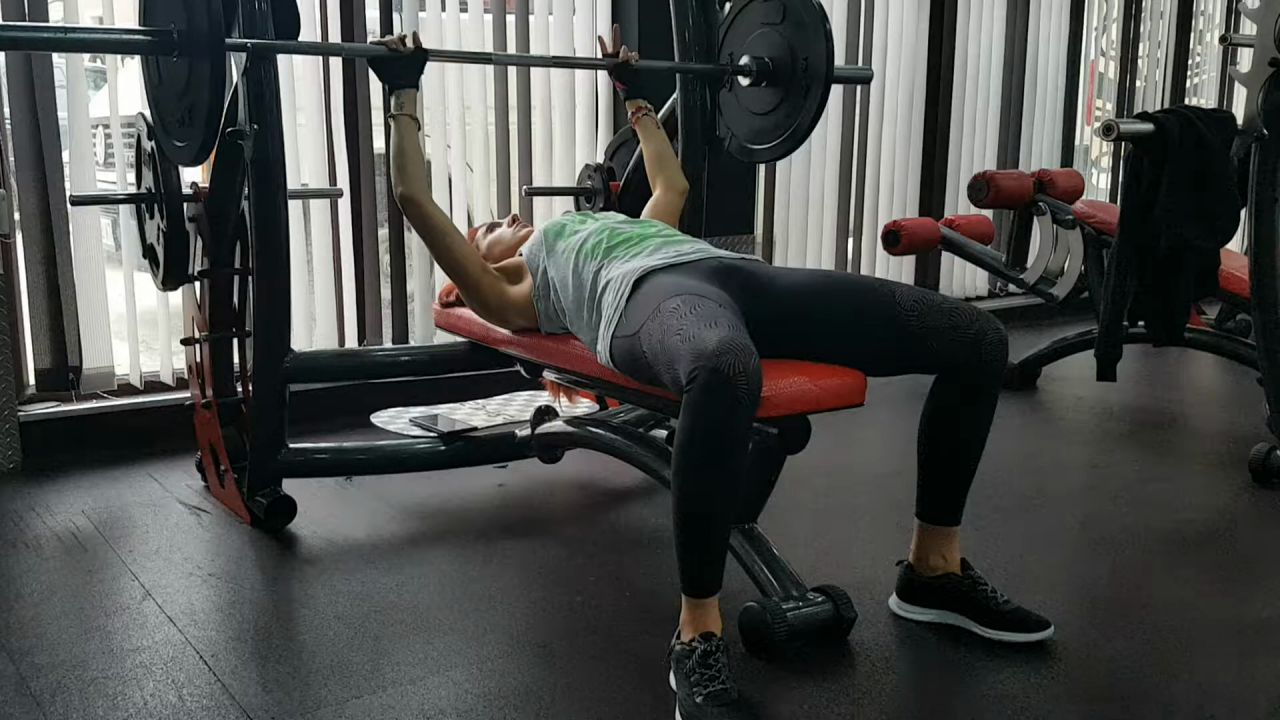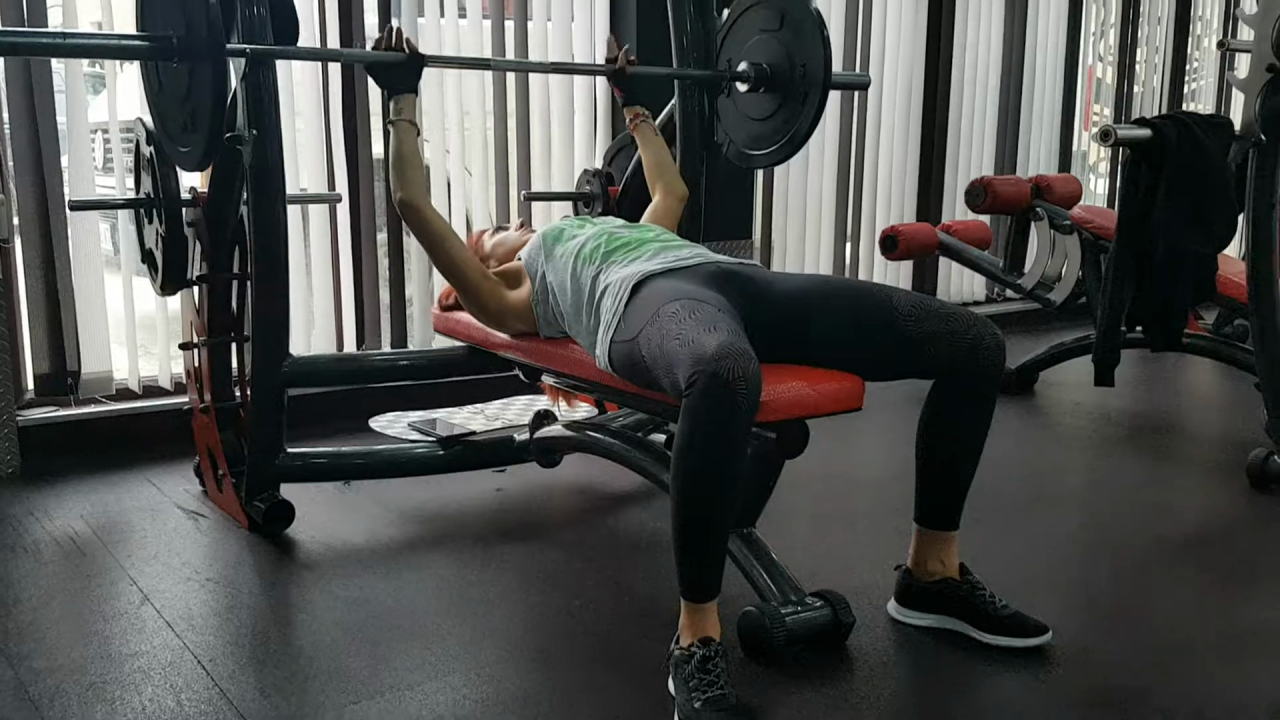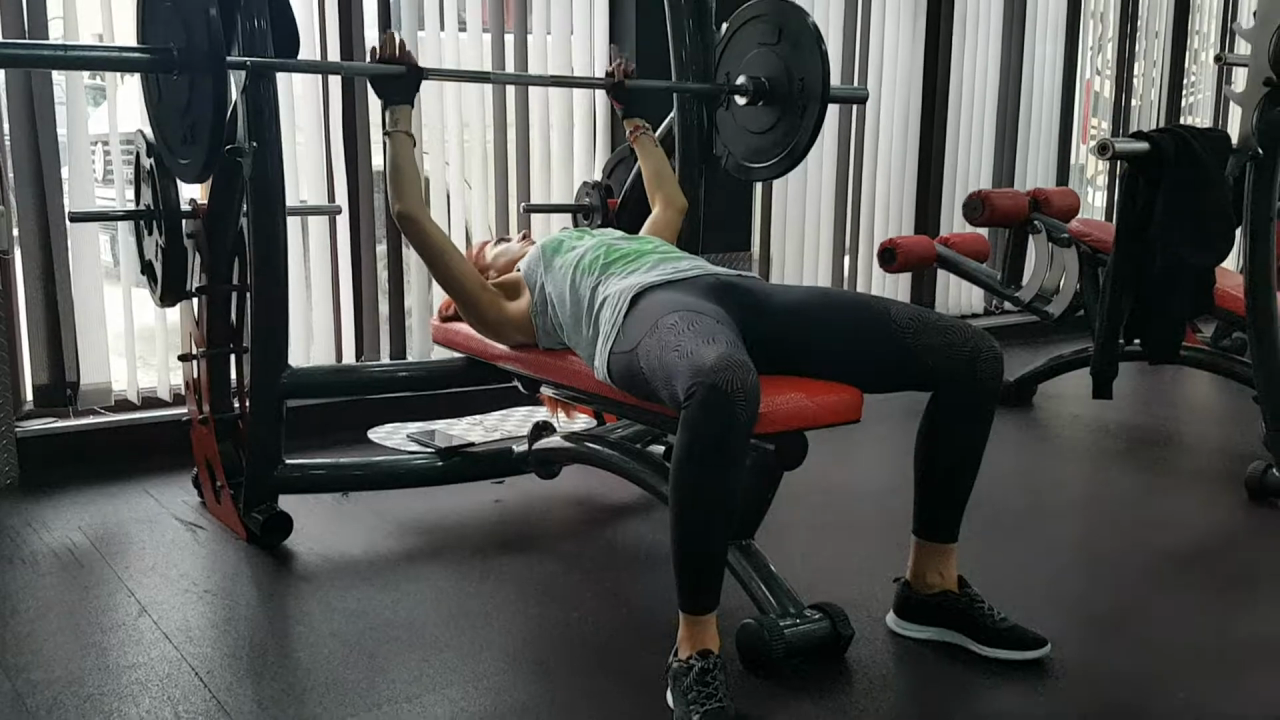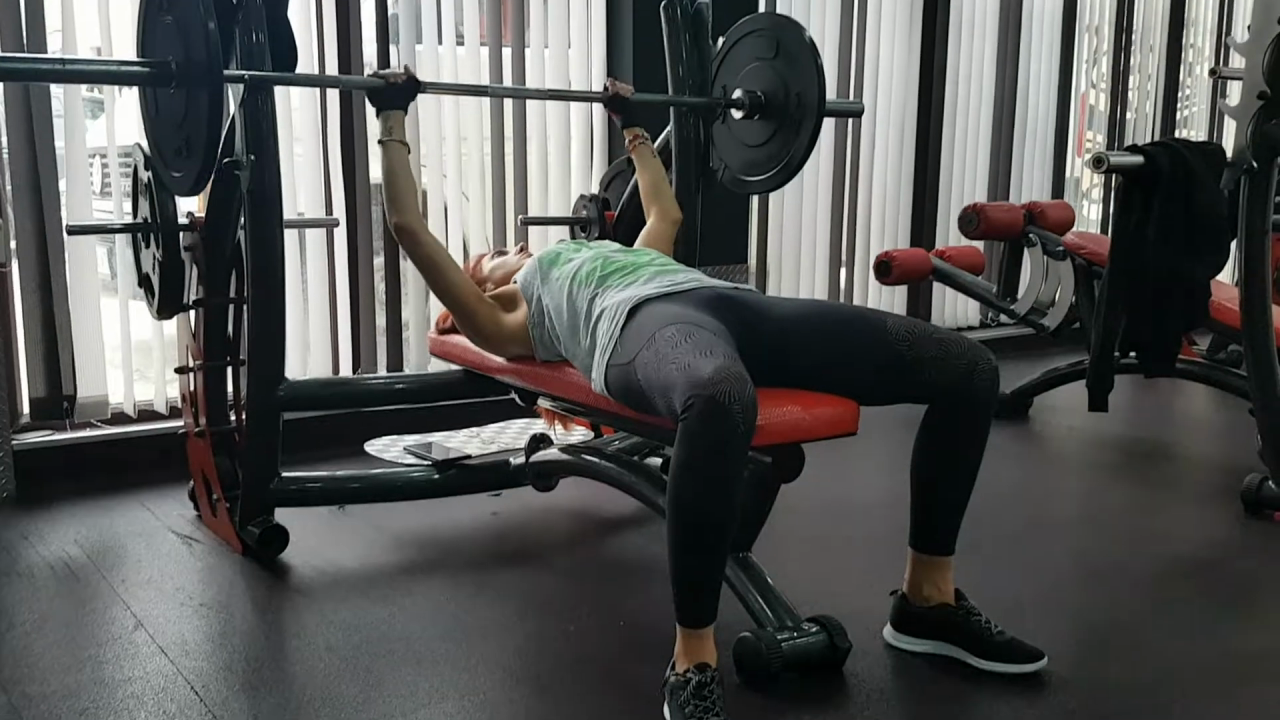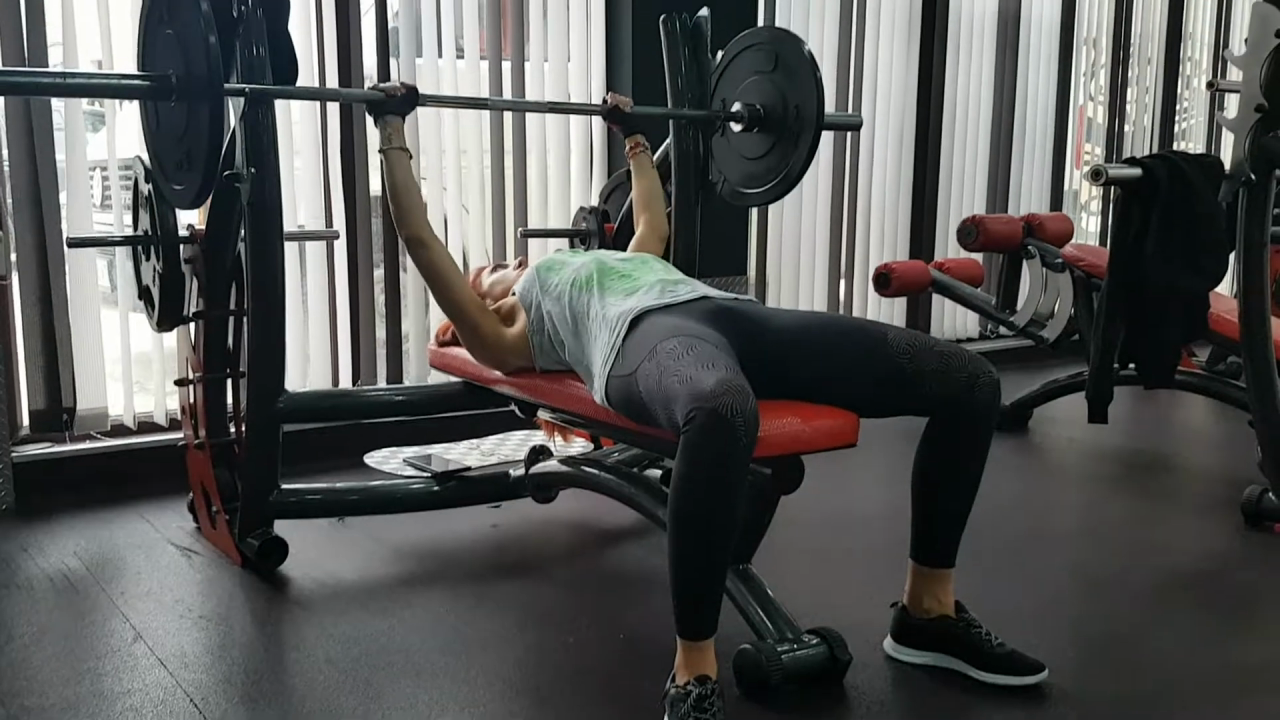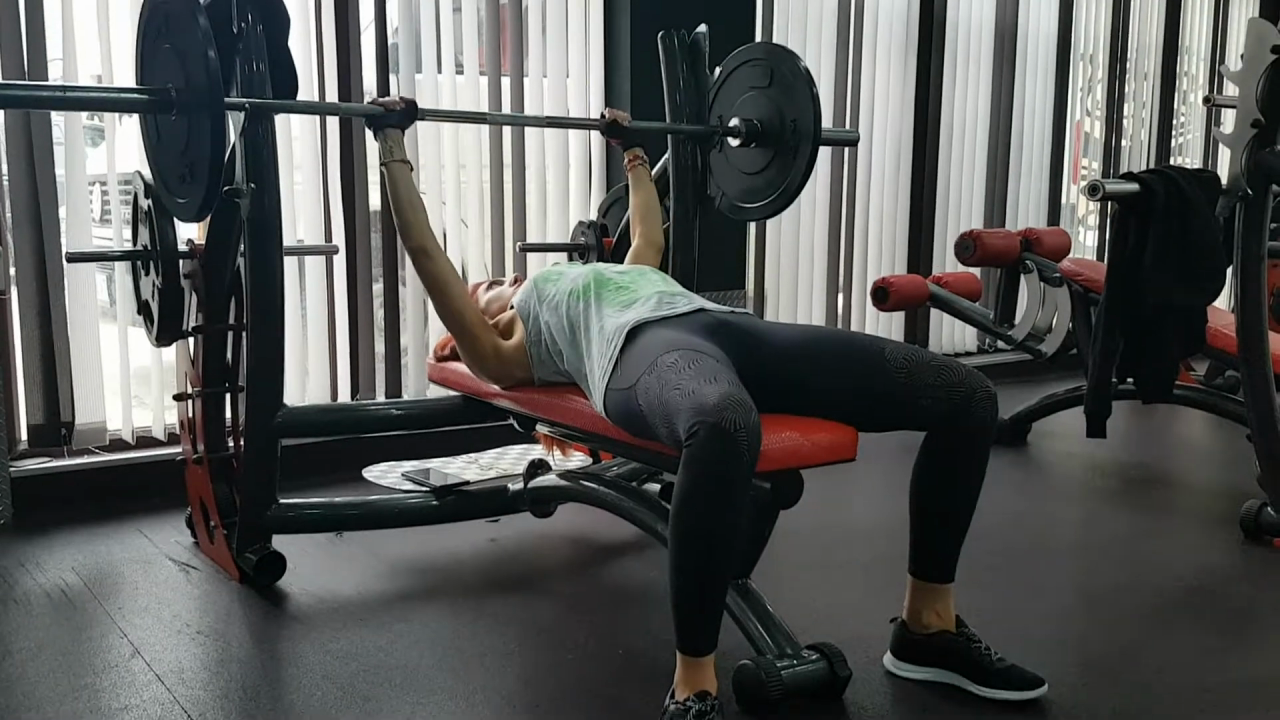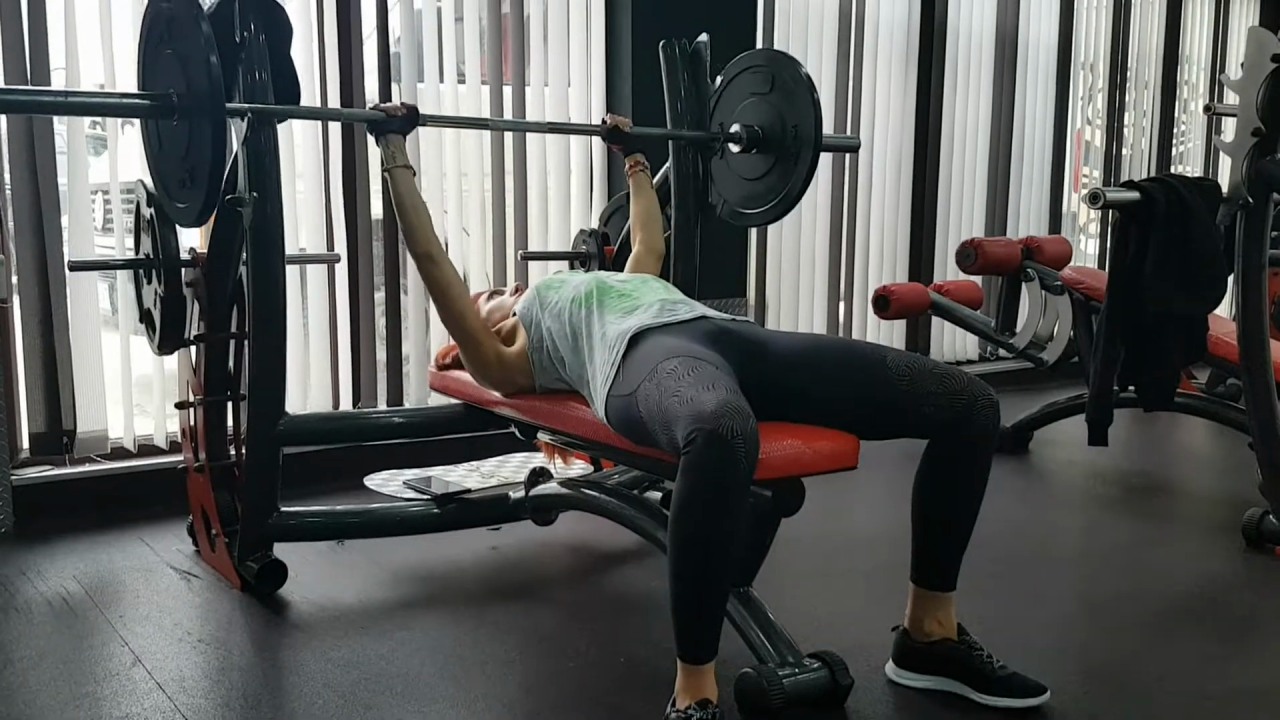
dt=0.2s
person 1, frame 1
left shoulder: (606, 230)
right shoulder: (515, 295)
left elbow: (672, 185)
right elbow: (416, 199)
left wrist: (636, 97)
right wrist: (403, 93)
left hip: (733, 274)
right hip: (650, 292)
left knee: (976, 340)
right knee: (724, 367)
left ankle: (933, 570)
right ankle: (697, 635)
person 1, frame 2
left shoulder: (602, 232)
right shoulder: (513, 300)
left elbow: (672, 191)
right elbow: (415, 206)
left wrist: (633, 105)
right wrist: (402, 98)
right hip: (649, 297)
left knee: (972, 345)
right knee: (724, 372)
left ankle: (931, 574)
right ankle: (696, 640)
person 1, frame 3
left shoulder: (605, 249)
right shoulder: (511, 313)
left elbow: (671, 204)
right elbow: (413, 216)
left wrist: (632, 116)
right wrist: (398, 107)
left hip: (731, 290)
right hip: (648, 309)
left knee: (970, 357)
right knee: (722, 383)
left ankle: (931, 587)
right ankle: (694, 652)
person 1, frame 4
left shoulder: (595, 260)
right shoulder: (508, 323)
left elbow: (666, 216)
right elbow: (410, 229)
left wrist: (632, 128)
right wrist: (393, 119)
left knee: (966, 370)
right knee: (719, 397)
left ankle: (927, 598)
person 1, frame 5
left shoulder: (594, 278)
right shoulder: (507, 338)
left elbow: (654, 226)
right elbow: (419, 237)
left wrist: (633, 139)
right wrist: (392, 129)
left knee: (968, 382)
right knee: (721, 410)
left ankle: (928, 612)
person 1, frame 6
left shoulder: (586, 294)
right shoulder: (505, 353)
left elbow: (649, 244)
right elbow: (424, 250)
left wrist: (633, 153)
right wrist: (391, 144)
left knee: (966, 397)
right knee: (724, 426)
left ankle: (927, 627)
person 1, frame 7
left shoulder: (593, 300)
right shoulder: (508, 360)
left elbow: (649, 247)
right elbow: (430, 257)
left wrist: (633, 158)
right wrist: (394, 149)
left knee: (968, 405)
right knee: (721, 432)
left ankle: (928, 634)
